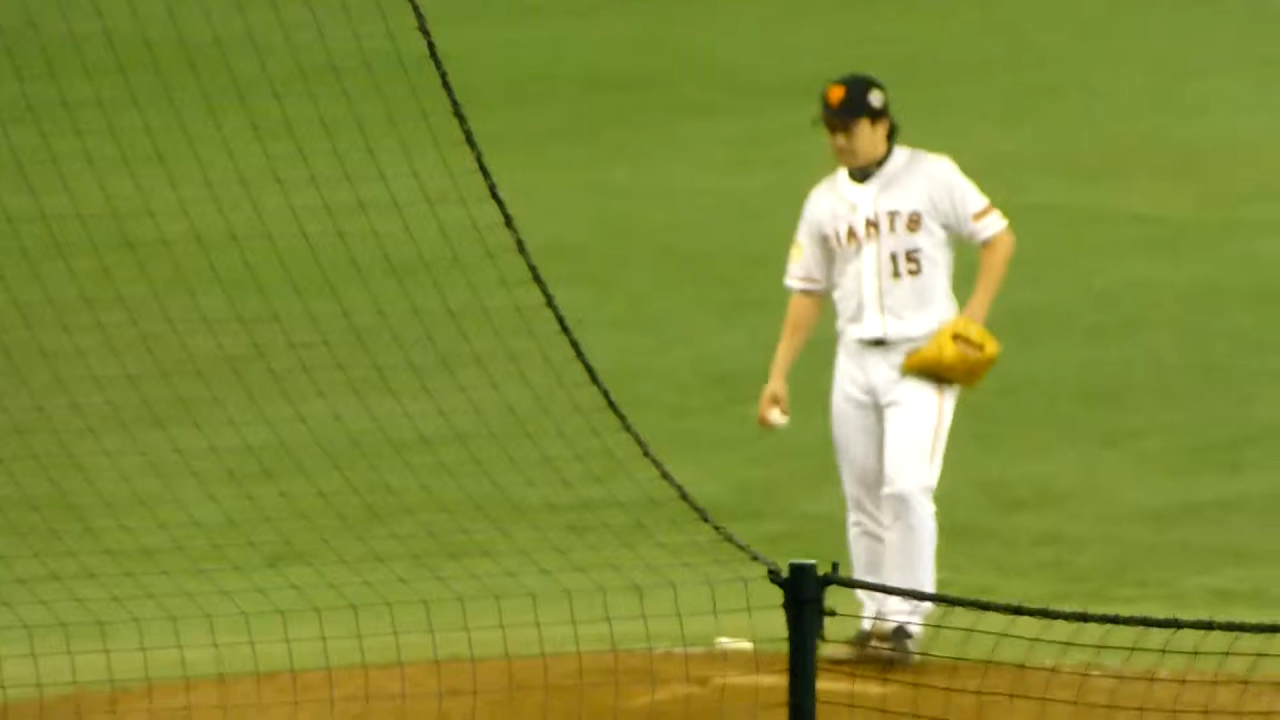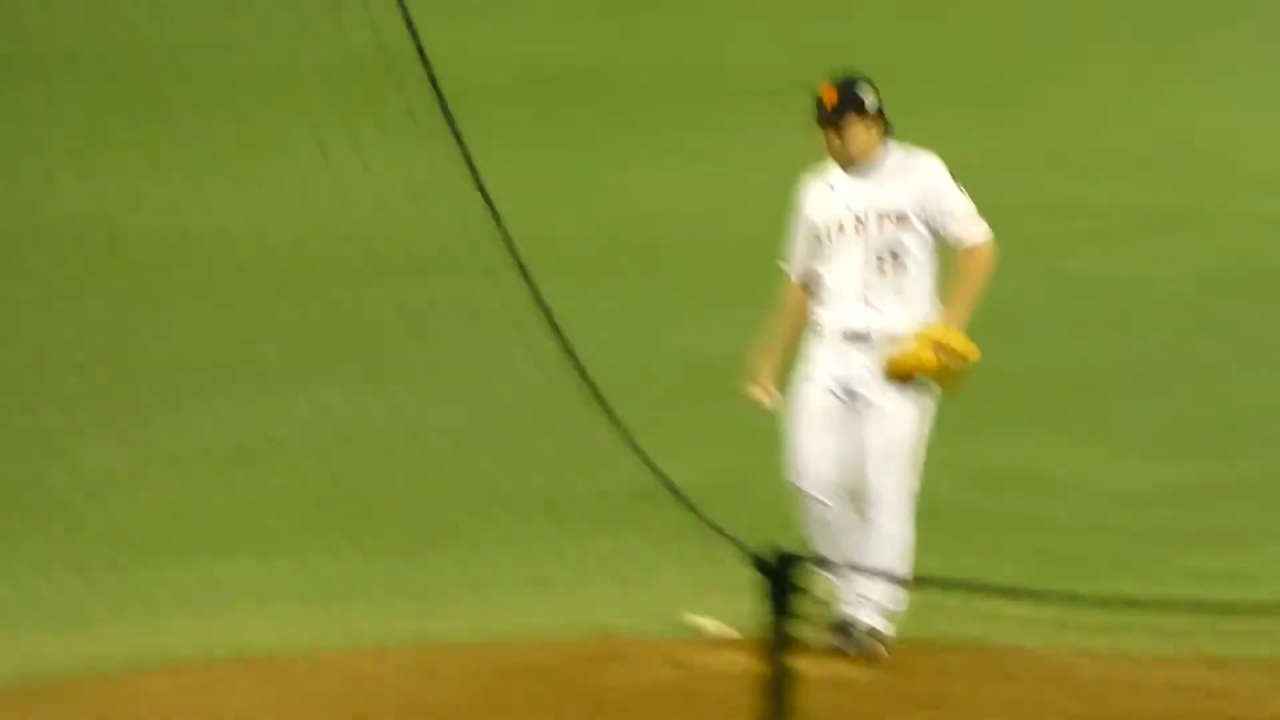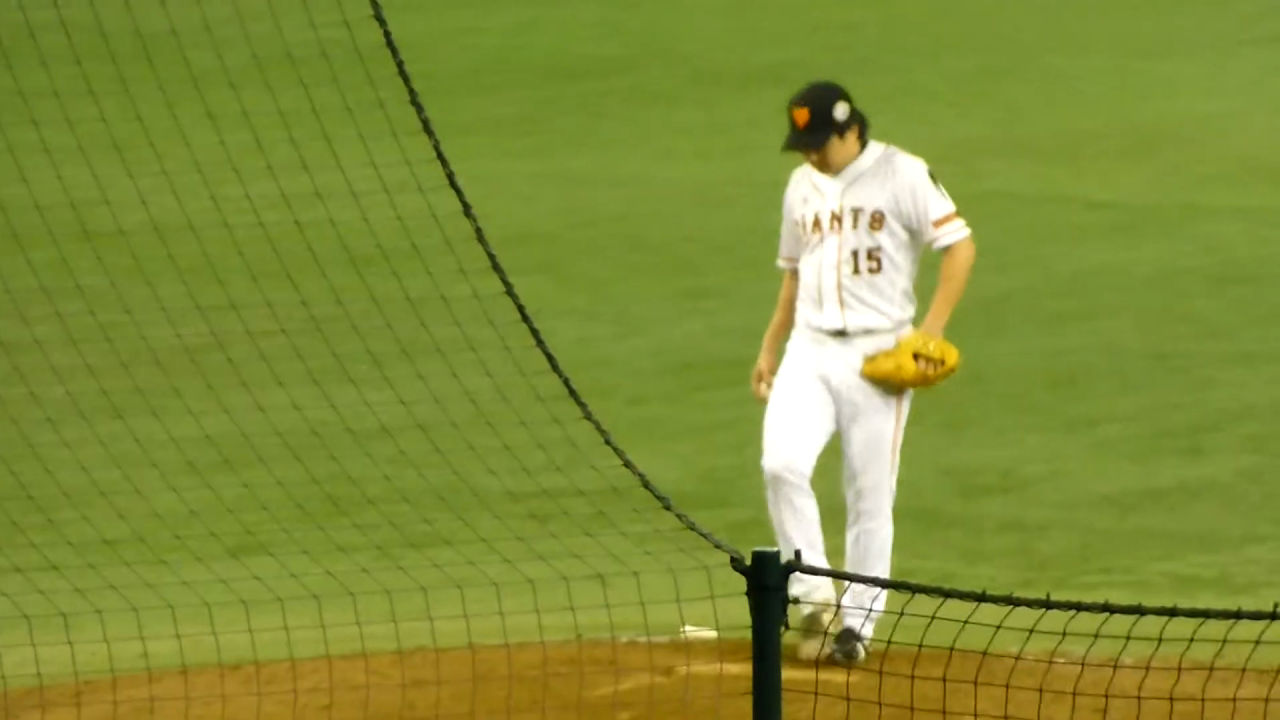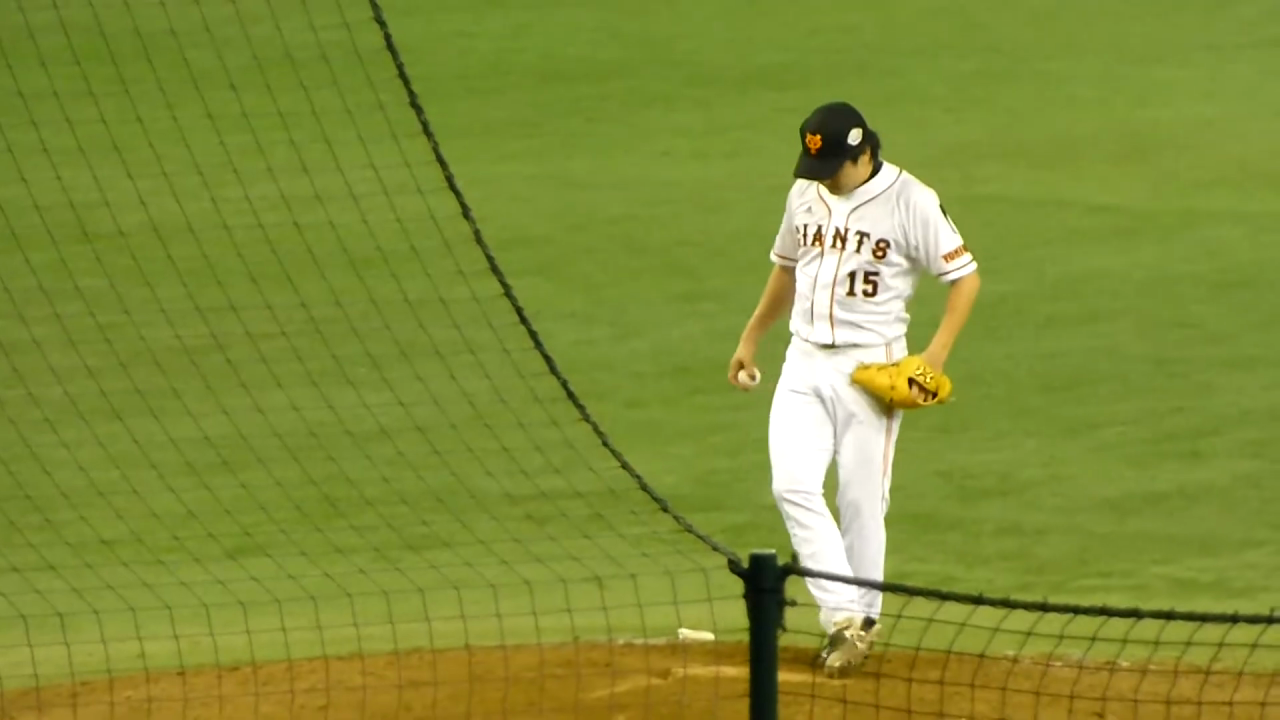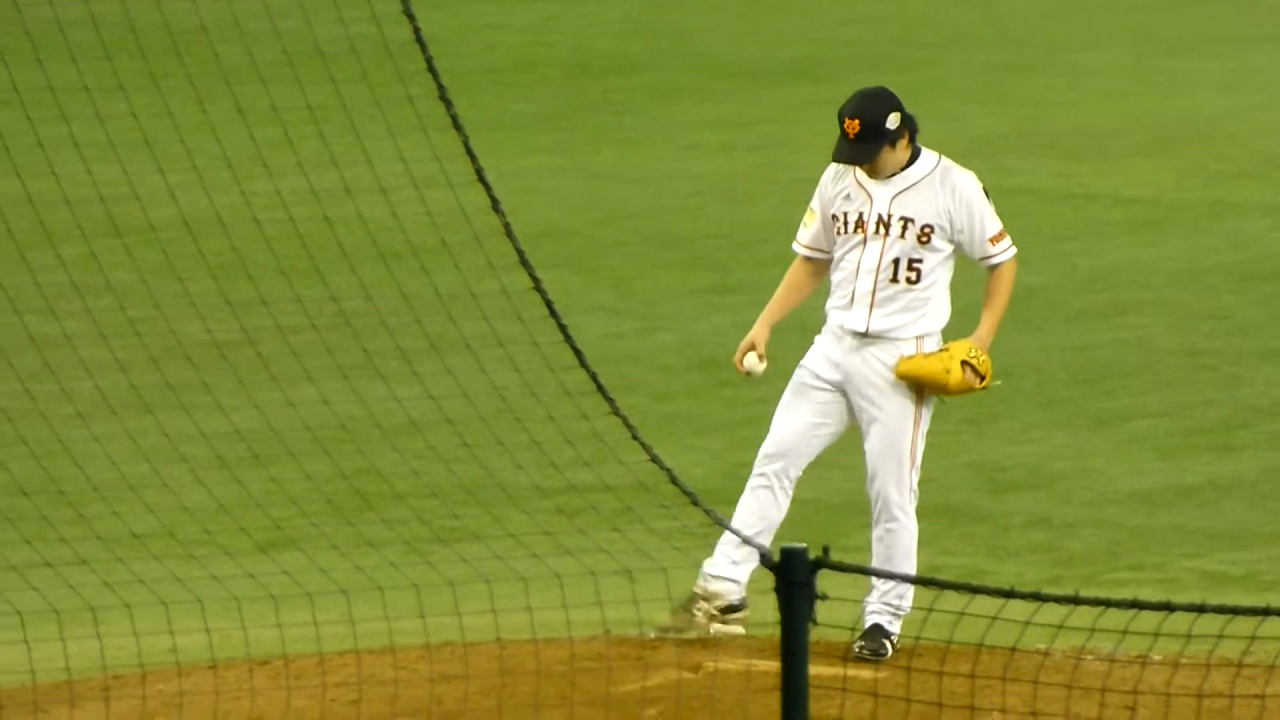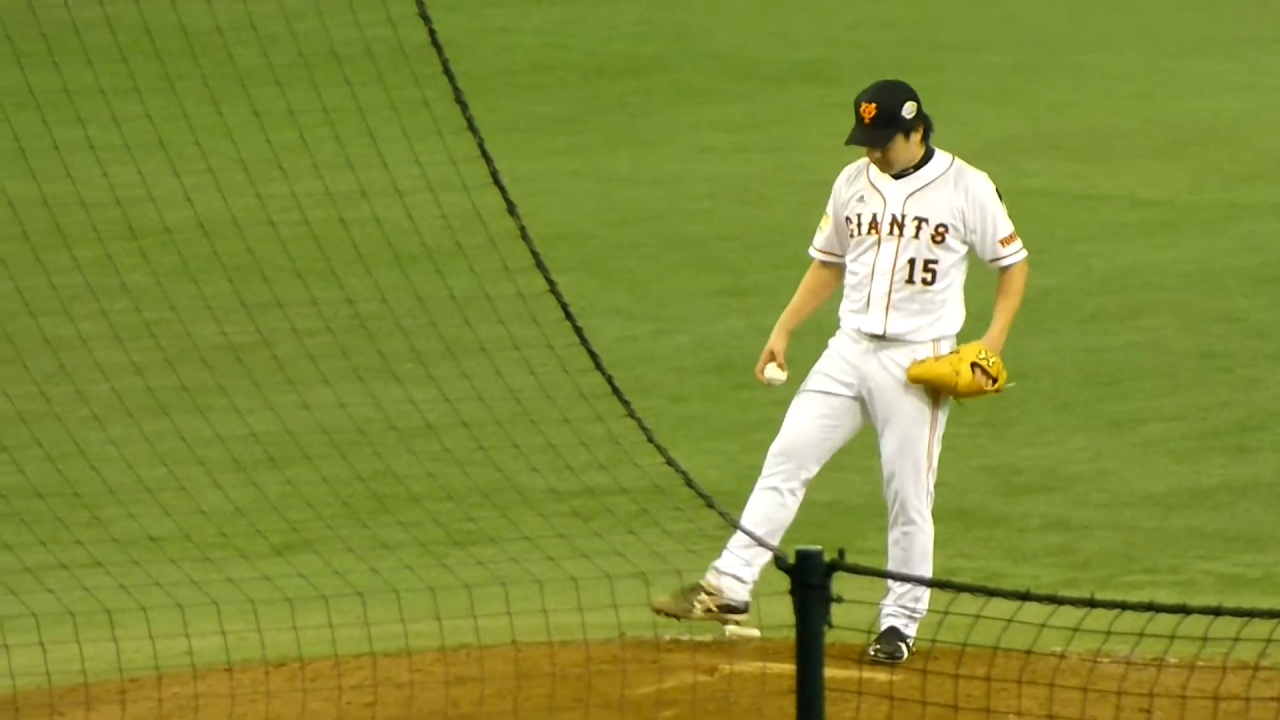
dt=0.3s
person 1, frame 1
left shoulder: (933, 175)
right shoulder: (823, 201)
left elbow: (998, 236)
right elbow: (807, 292)
left wrist: (974, 318)
right wrist: (778, 375)
right hip: (856, 363)
left knee: (907, 485)
right knee: (862, 499)
left ankle: (910, 616)
right ankle: (877, 616)
person 1, frame 2
left shoulder: (921, 175)
right shoulder: (815, 191)
left elbow: (978, 246)
right elbow: (802, 280)
left wrist: (949, 326)
right wrist: (770, 357)
left hip: (899, 358)
right hip: (830, 353)
left knee: (886, 491)
right knee: (814, 481)
left ankle: (876, 611)
right ankle: (852, 591)
person 1, frame 3
left shoulder: (903, 174)
right shoulder: (800, 185)
left elbow: (960, 247)
left wrist: (931, 331)
right wrist: (769, 349)
left hip: (879, 354)
right hip: (810, 350)
left knee: (870, 497)
right knee: (781, 465)
left ankle: (857, 619)
right ankle: (815, 595)
person 1, frame 4
left shoulder: (912, 200)
right shoulder: (804, 192)
left elbow: (964, 276)
left wrist: (936, 354)
right wrist: (751, 337)
left hip: (871, 368)
right hip: (804, 360)
left knee: (862, 503)
right knee: (793, 487)
left ankle: (858, 623)
right ankle: (839, 618)
person 1, frame 5
left shoulder: (955, 186)
right shoulder: (838, 179)
left elbow: (1002, 258)
right elbow: (811, 260)
left wrist: (983, 337)
right wrist: (764, 326)
left hip: (902, 361)
right hip: (834, 349)
left knee: (891, 495)
right knee: (776, 461)
left ankle: (884, 618)
right ankle: (723, 587)
person 1, frame 6
left shoulder: (965, 187)
right shoulder: (852, 180)
left elbow: (1013, 263)
right elbow: (825, 267)
left wrist: (994, 336)
right wrist: (781, 330)
left hip: (916, 363)
right hip: (846, 353)
left knee: (906, 498)
right knee: (785, 463)
left ankle: (898, 622)
right ankle: (726, 588)
